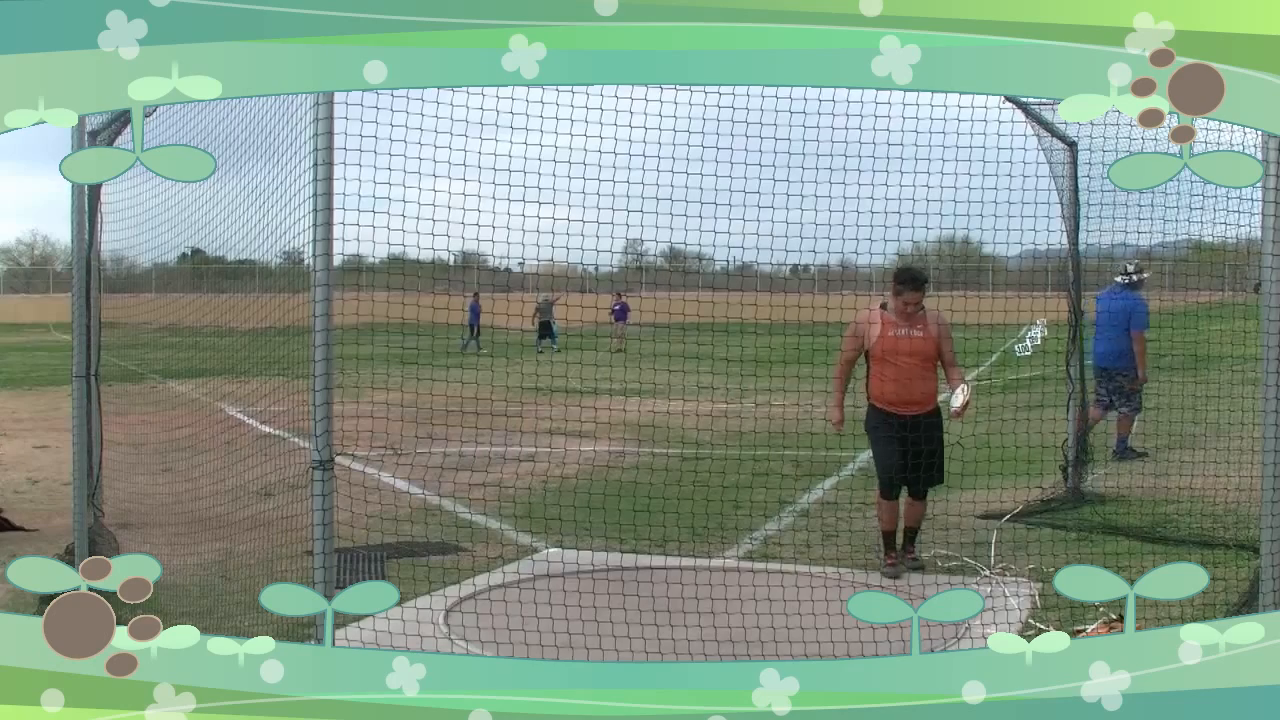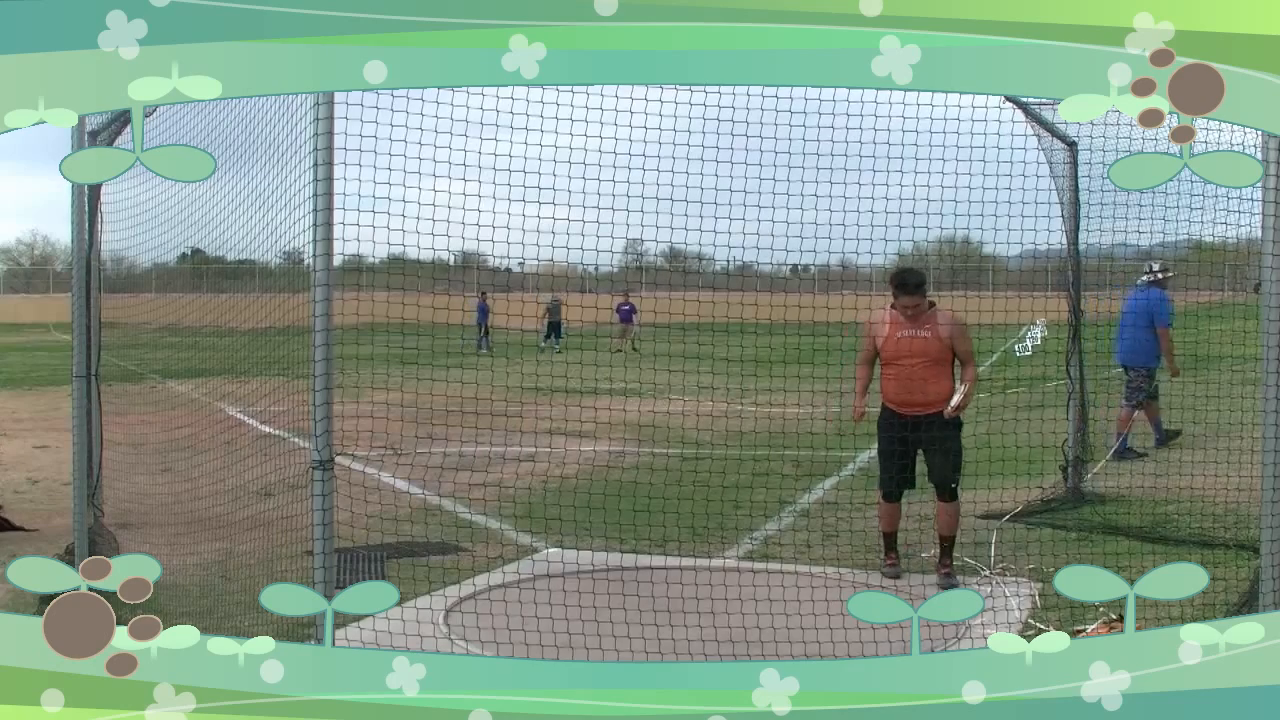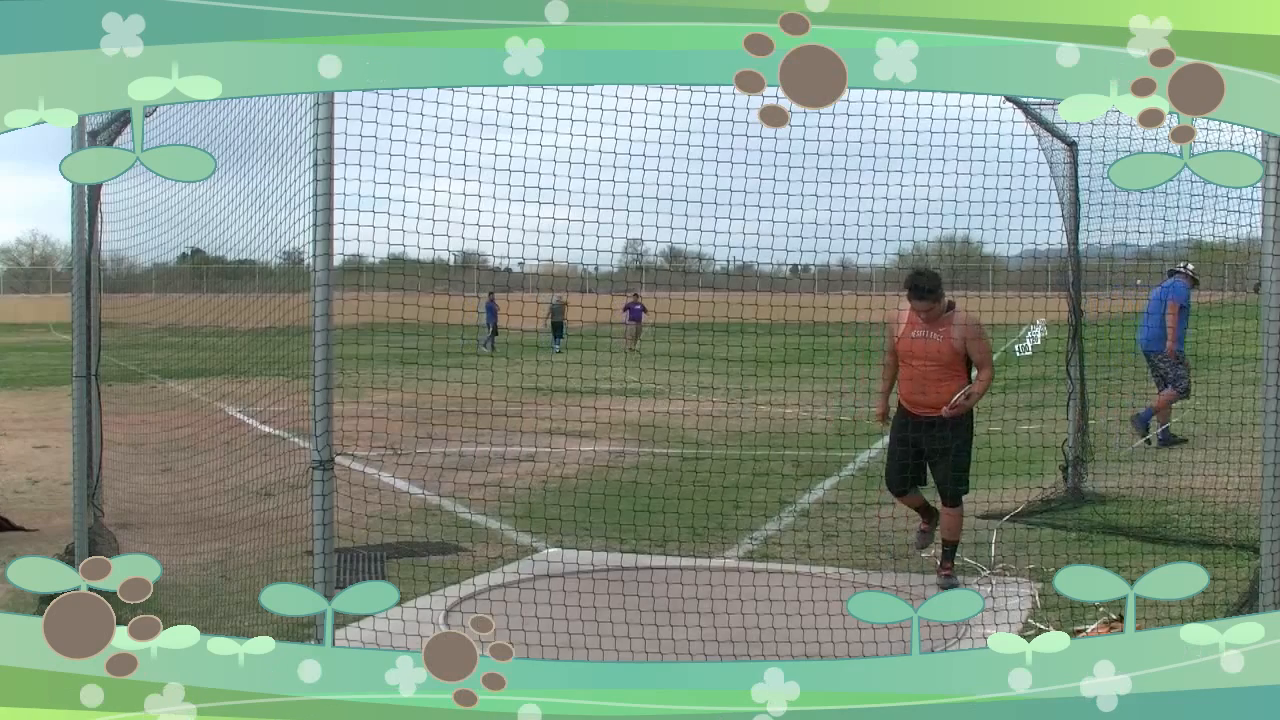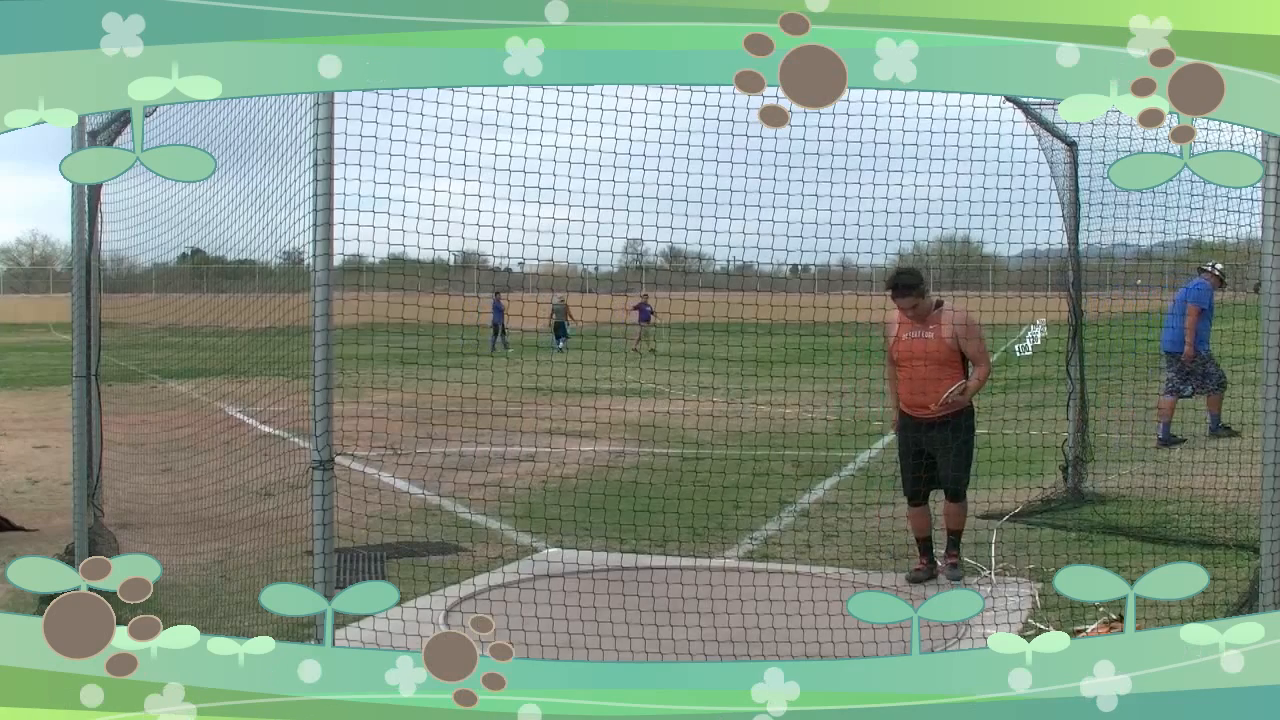
dt=0.4s
person 1, frame 1
left shoulder: (936, 322)
right shoulder: (866, 321)
left elbow: (951, 365)
right elbow: (845, 364)
right wrist: (837, 405)
left hip: (926, 418)
right hip: (884, 418)
left knee: (919, 488)
right knee: (889, 484)
left ankle: (909, 547)
right ankle: (890, 552)
person 1, frame 2
left shoulder: (948, 322)
right shoulder: (878, 321)
left elbow: (969, 363)
right elbow: (865, 362)
left wrist: (964, 397)
right wrist: (859, 397)
left hip: (939, 419)
right hip: (894, 418)
left knee: (947, 488)
right knee: (890, 490)
left ankle: (945, 562)
right ankle: (890, 554)
person 1, frame 3
left shoulder: (965, 325)
right shoulder: (900, 320)
left elbow: (986, 369)
left wrist: (971, 400)
right wrist: (883, 399)
left hip: (950, 421)
right hip: (908, 417)
left knee: (951, 494)
right knee: (896, 482)
left ankle: (947, 564)
right ankle: (929, 517)
person 1, frame 4
left shoulder: (957, 320)
right shoulder: (893, 324)
left elbow: (982, 364)
left wrist: (965, 396)
right wrist: (895, 407)
left hip: (952, 421)
right hip: (911, 422)
left knee: (954, 487)
right knee: (914, 494)
left ankle: (952, 551)
right ankle: (925, 560)
person 2, frame 1
left shoulder: (1103, 295)
right shoulder: (1137, 301)
right elbow: (1137, 338)
right wrist: (1142, 368)
left hip: (1100, 357)
right hip: (1123, 360)
left knee: (1101, 402)
right knee: (1128, 405)
right ankle: (1121, 449)
person 2, frame 2
left shoulder: (1134, 293)
right shoulder: (1161, 297)
right elbow: (1163, 333)
right wrist: (1172, 362)
left hip: (1126, 353)
right hip: (1143, 357)
left knee: (1150, 395)
right knee: (1132, 402)
left ankle: (1160, 435)
right ankle: (1120, 447)
person 2, frame 3
left shoulder: (1162, 287)
right shoulder: (1180, 285)
right elbow: (1172, 310)
left wrist: (1173, 344)
right wrist: (1171, 340)
left hip: (1148, 344)
right hip: (1164, 345)
left knee: (1166, 388)
right knee: (1180, 387)
left ankle: (1164, 436)
right ankle: (1143, 417)
person 2, frame 4
left shoulder: (1189, 286)
right shoulder: (1204, 287)
right elbow: (1191, 314)
right wrist: (1189, 344)
left hip: (1170, 344)
right hip: (1190, 346)
left knee: (1172, 390)
right knee: (1215, 384)
left ankle: (1163, 435)
right ankle: (1215, 427)
